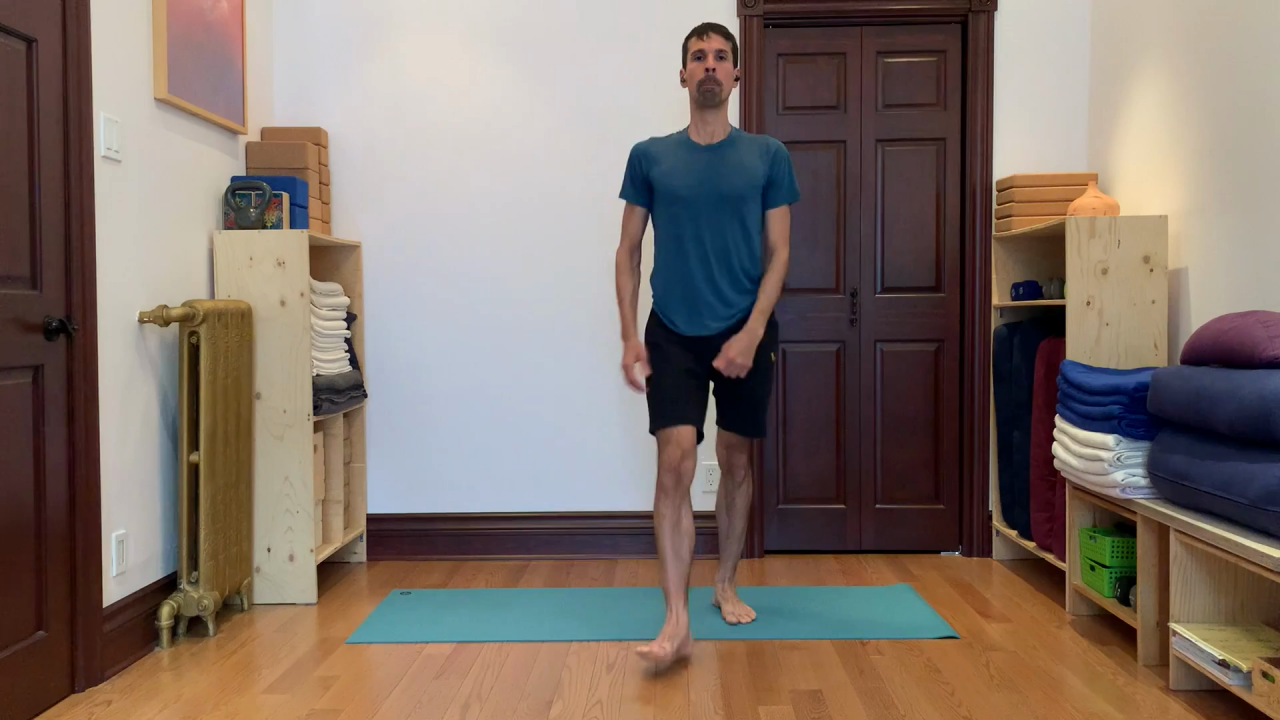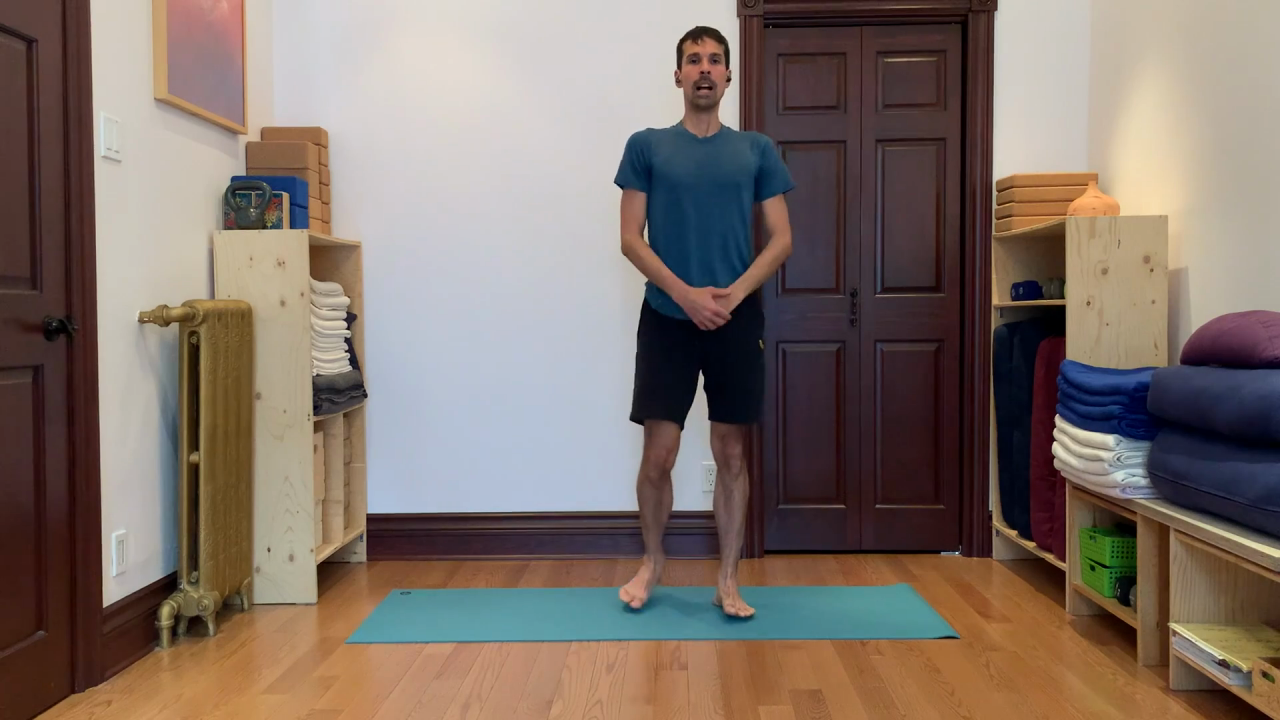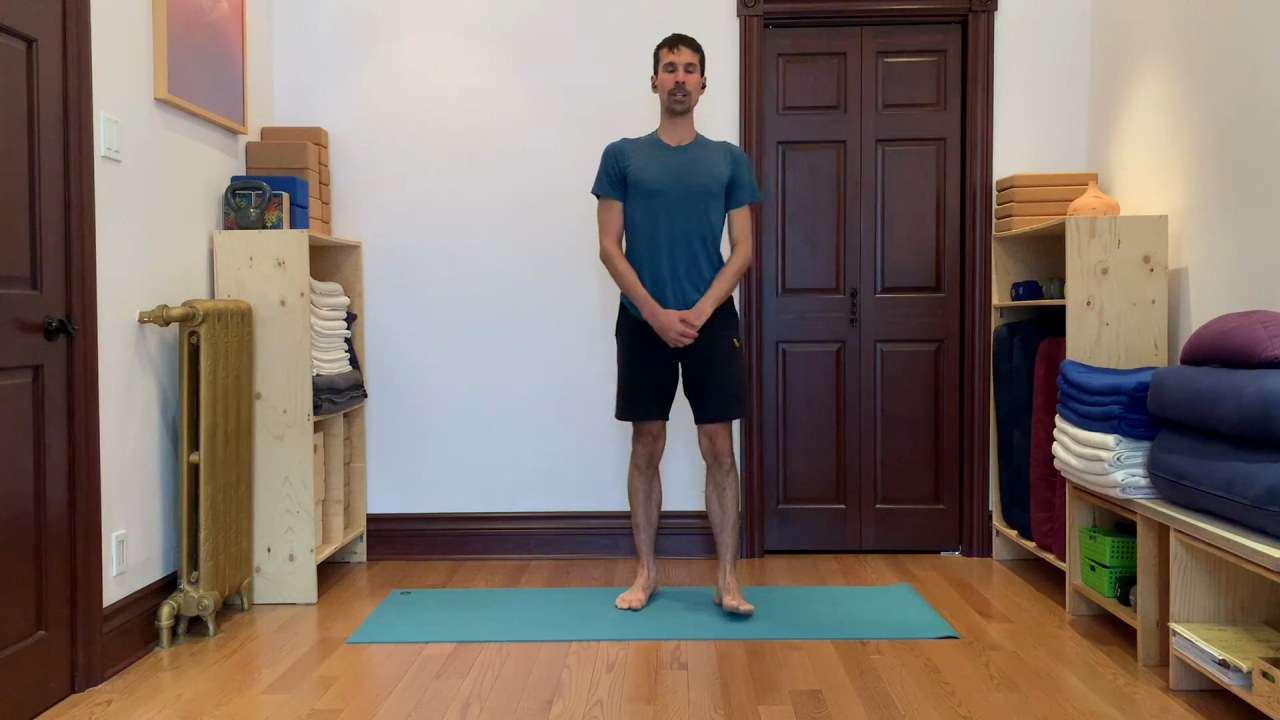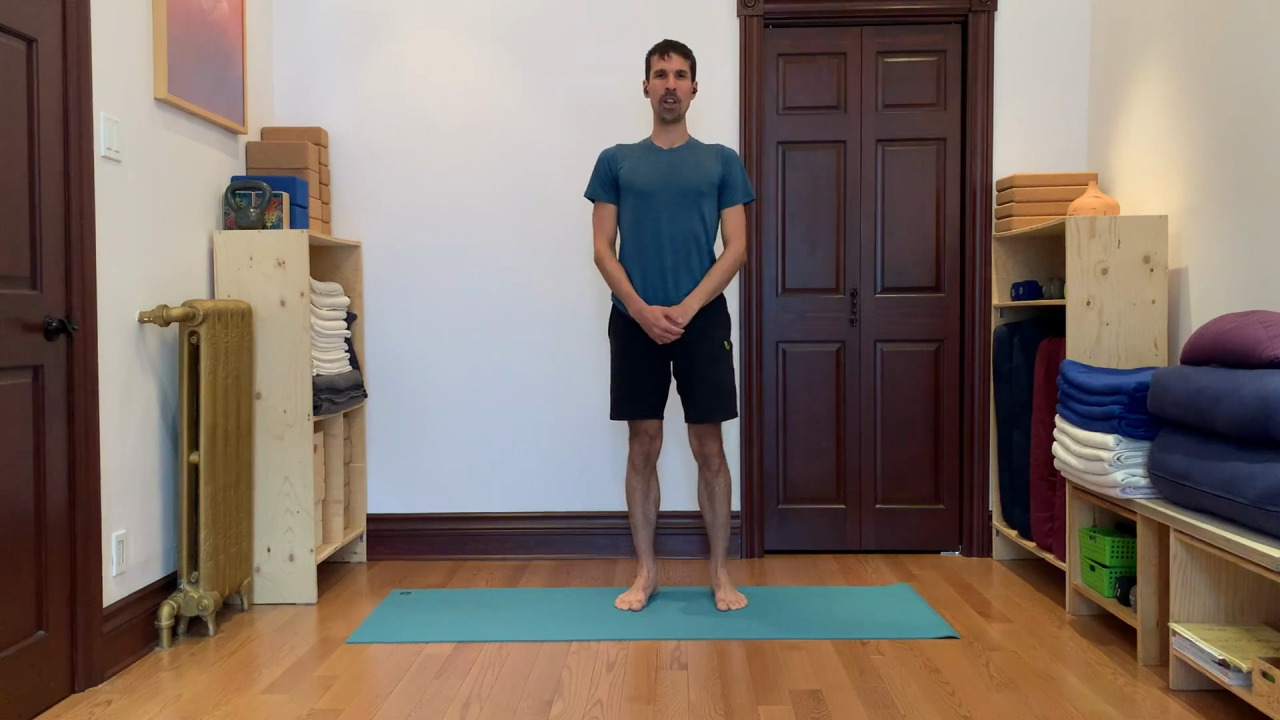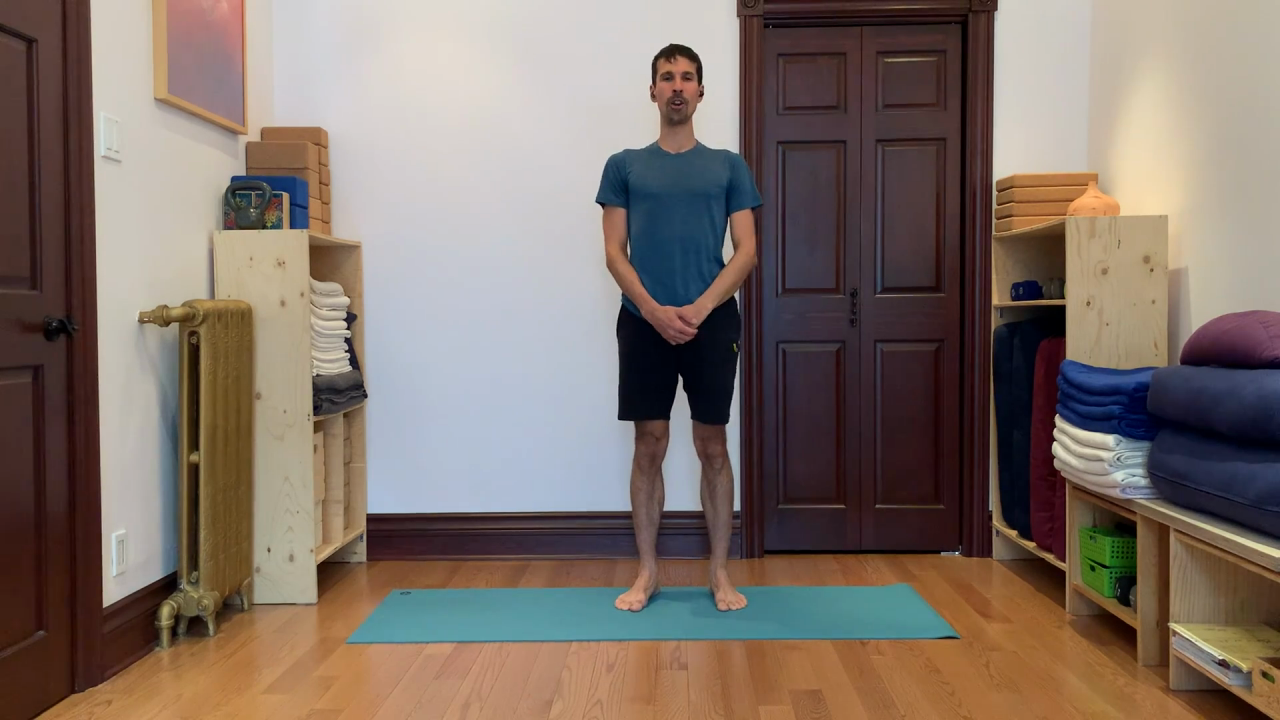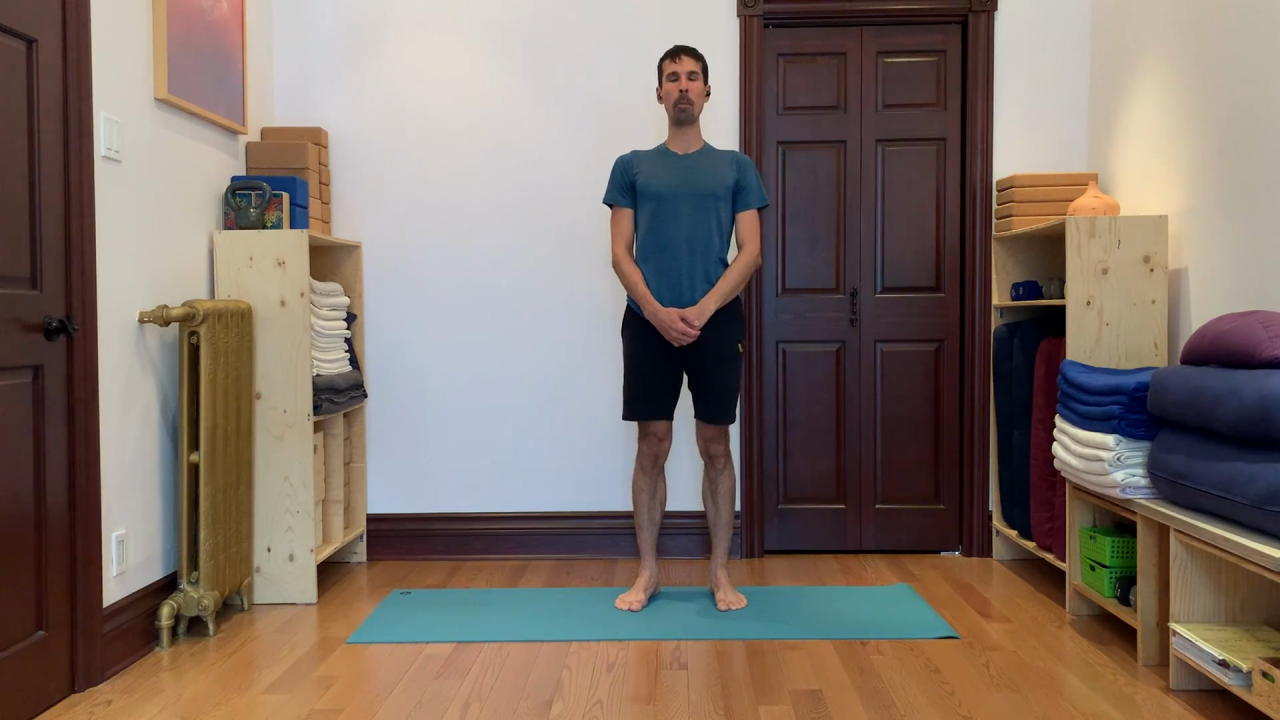
dt=0.3s
person 1, frame 1
left shoulder: (768, 155)
right shoulder: (650, 155)
left elbow: (779, 252)
right elbow: (627, 252)
left wrist: (751, 334)
right wrist: (630, 339)
left hip: (743, 335)
right hip: (673, 333)
left knee: (736, 462)
right knee: (675, 465)
left ankle: (726, 583)
right ankle: (676, 619)
person 1, frame 2
left shoulder: (757, 150)
right shoulder: (646, 146)
left elbow: (781, 240)
right elbow: (630, 238)
left wrist: (732, 295)
right wrist: (685, 294)
left hip: (737, 320)
right hip: (666, 318)
left knee: (731, 453)
right knee: (658, 454)
left ankle: (727, 580)
right ankle: (651, 563)
person 1, frame 3
left shoulder: (729, 159)
right shoulder: (622, 156)
left elbow: (743, 250)
right elbow: (610, 247)
left wrist: (702, 311)
right wrist: (653, 312)
left hip: (713, 322)
right hip: (644, 322)
left knee: (719, 451)
right knee: (646, 449)
left ankle: (727, 576)
right ankle: (646, 571)
person 1, frame 4
left shoulder: (722, 161)
right shoulder: (616, 161)
left elbow: (736, 249)
right elbow: (603, 249)
left wrist: (687, 309)
right wrist: (641, 310)
left hip: (703, 320)
right hip: (635, 321)
left knee: (709, 449)
right knee: (643, 447)
left ankle: (719, 571)
right ankle: (646, 571)
person 1, frame 5
left shoulder: (728, 166)
right shoulder: (624, 165)
left elbow: (746, 252)
right elbow: (614, 252)
left wrist: (699, 309)
right wrist: (654, 310)
left hip: (712, 321)
right hip: (644, 321)
left knee: (713, 447)
right knee: (649, 447)
left ankle: (719, 571)
right ankle: (647, 571)
person 1, frame 6
left shoulder: (735, 167)
right shoulder: (631, 166)
left elbow: (750, 253)
right elbow: (621, 254)
left wrist: (702, 310)
right wrist: (657, 312)
left hip: (716, 322)
right hip: (648, 322)
left knee: (715, 448)
right knee: (652, 447)
left ankle: (720, 571)
right ankle: (647, 571)
